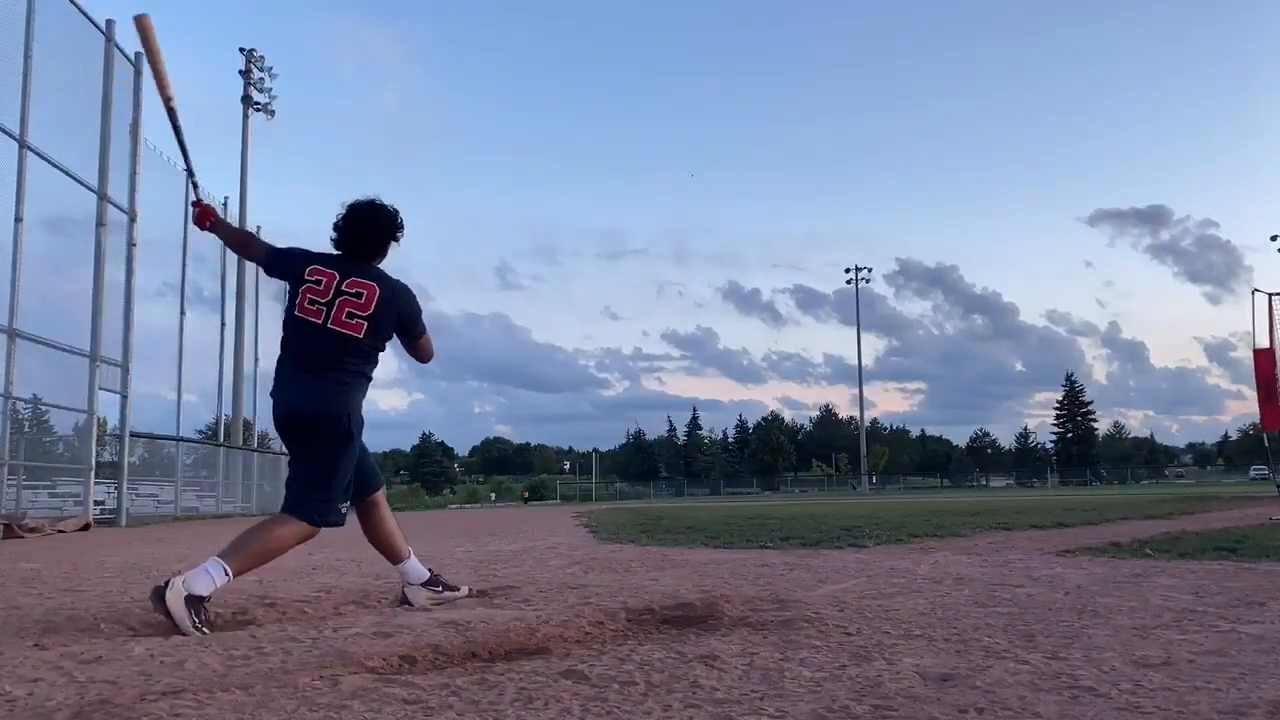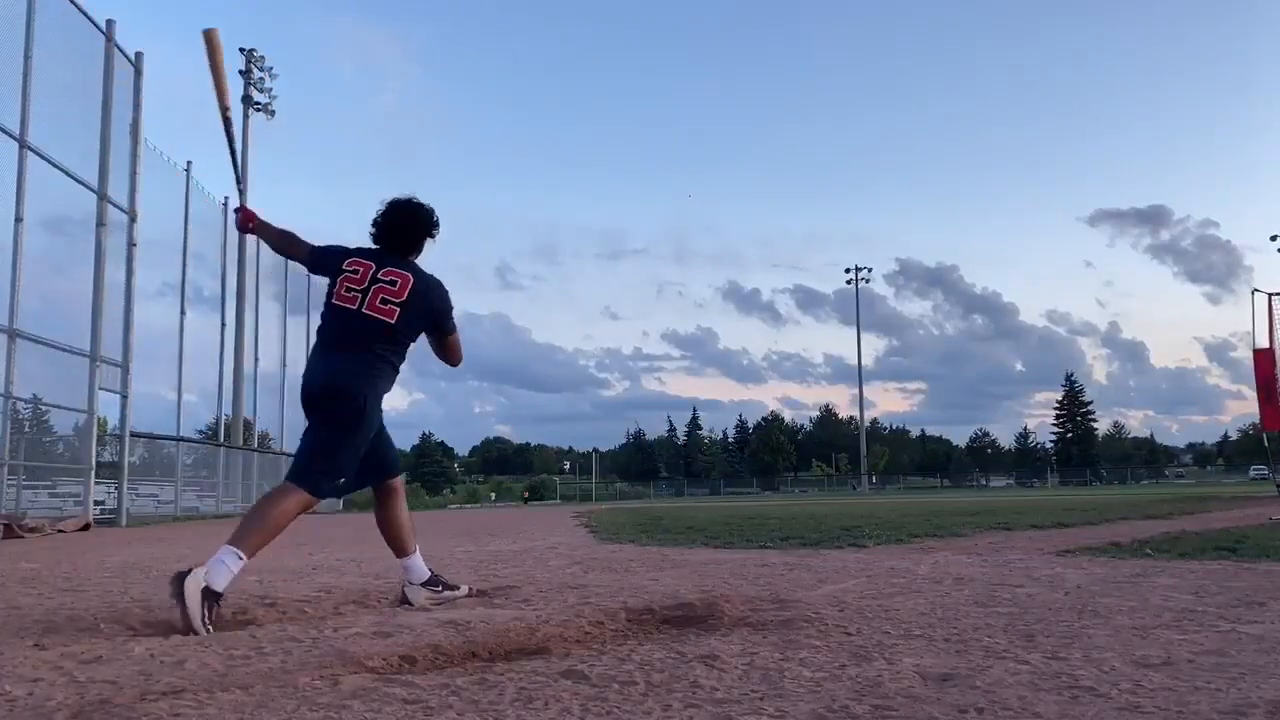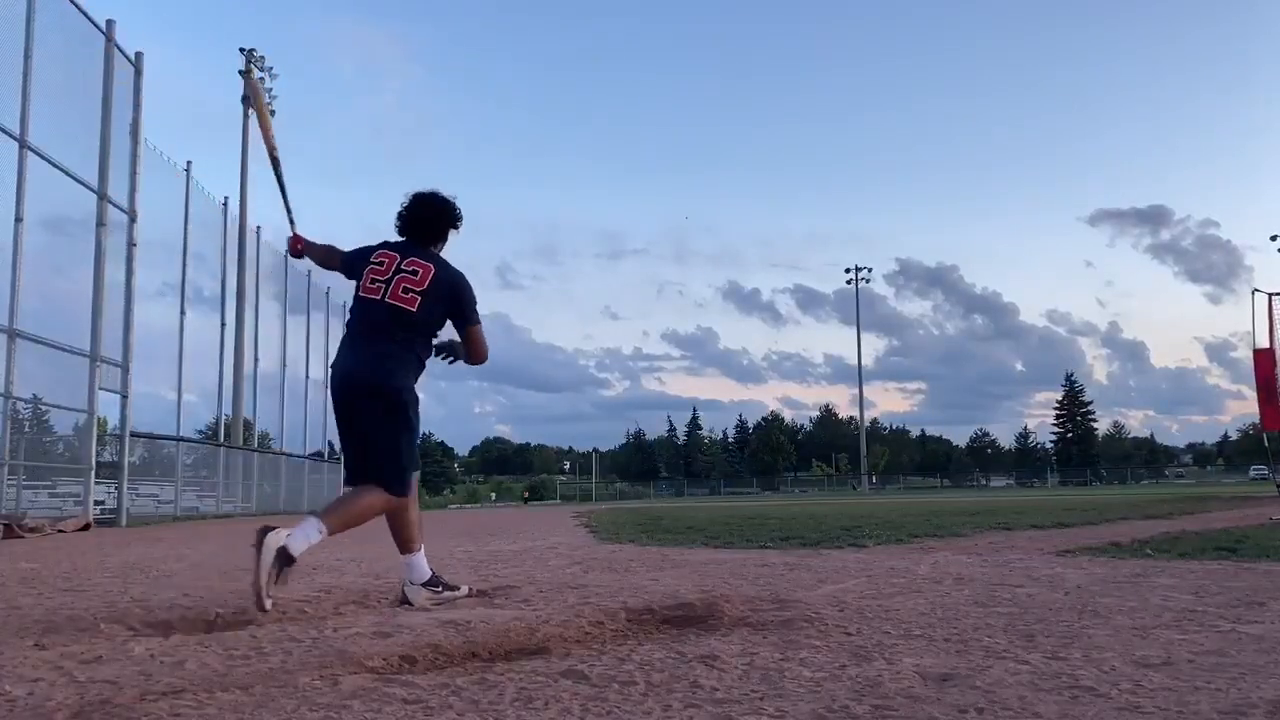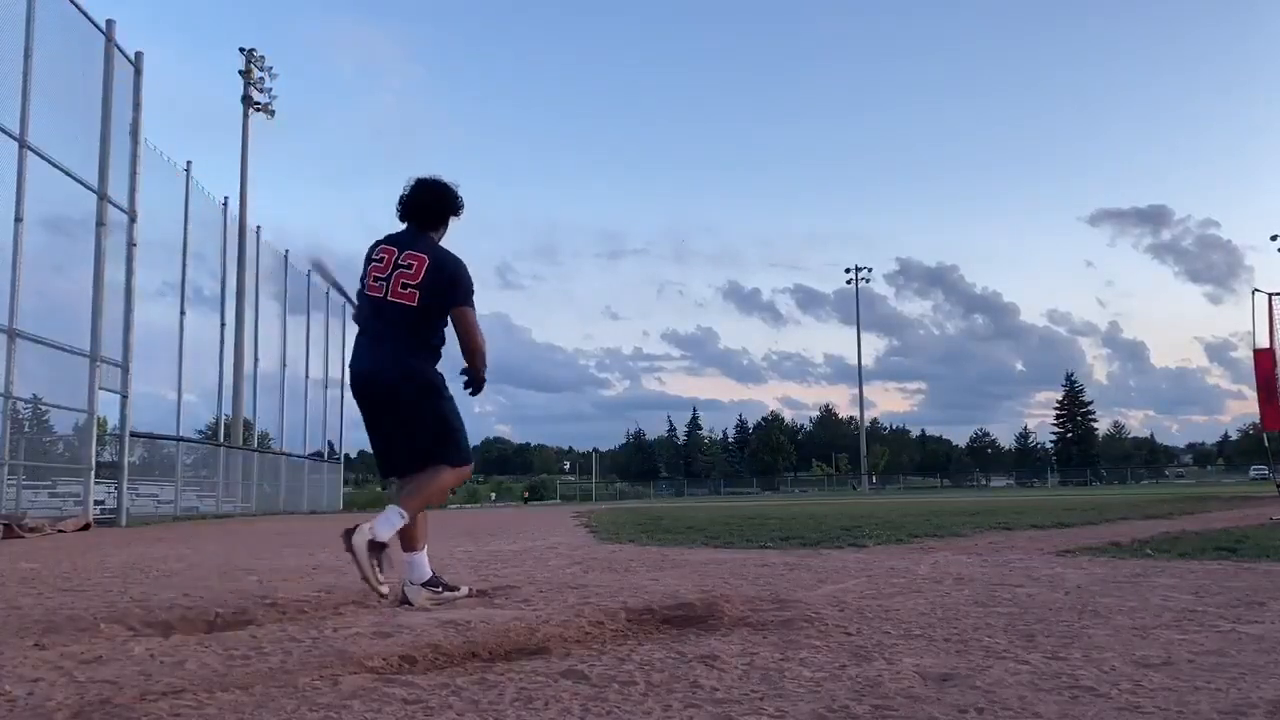
dt=0.2s
person 1, frame 1
left shoulder: (307, 265)
right shoulder: (395, 293)
left elbow: (252, 247)
right elbow: (424, 353)
left wrist: (212, 220)
left hip: (290, 404)
right hip: (332, 412)
left knee: (370, 493)
right knee: (303, 517)
left ankle: (419, 581)
right ankle: (193, 585)
person 1, frame 2
left shoulder: (348, 259)
right shoulder: (429, 288)
left elbow: (295, 247)
right elbow: (452, 356)
left wrist: (254, 224)
left hip: (322, 385)
right hip: (354, 394)
left knee: (390, 480)
right knee: (302, 489)
left ankle: (420, 580)
right ankle: (210, 577)
person 1, frame 3
left shoulder: (377, 255)
right shoulder: (451, 279)
left elbow: (334, 258)
right elbow: (479, 353)
left wrist: (303, 247)
right wrist: (455, 348)
left hip: (347, 376)
right hip: (387, 383)
left knee: (404, 478)
right knee: (390, 489)
left ankle: (420, 581)
right ankle: (287, 542)
person 1, frame 4
left shoulder: (378, 250)
right shoulder: (447, 265)
right elbow: (470, 334)
right wrist: (477, 372)
left hip: (365, 373)
right hip: (410, 375)
left knee: (413, 473)
right knee: (456, 464)
left ankle: (420, 579)
right ankle: (375, 532)
